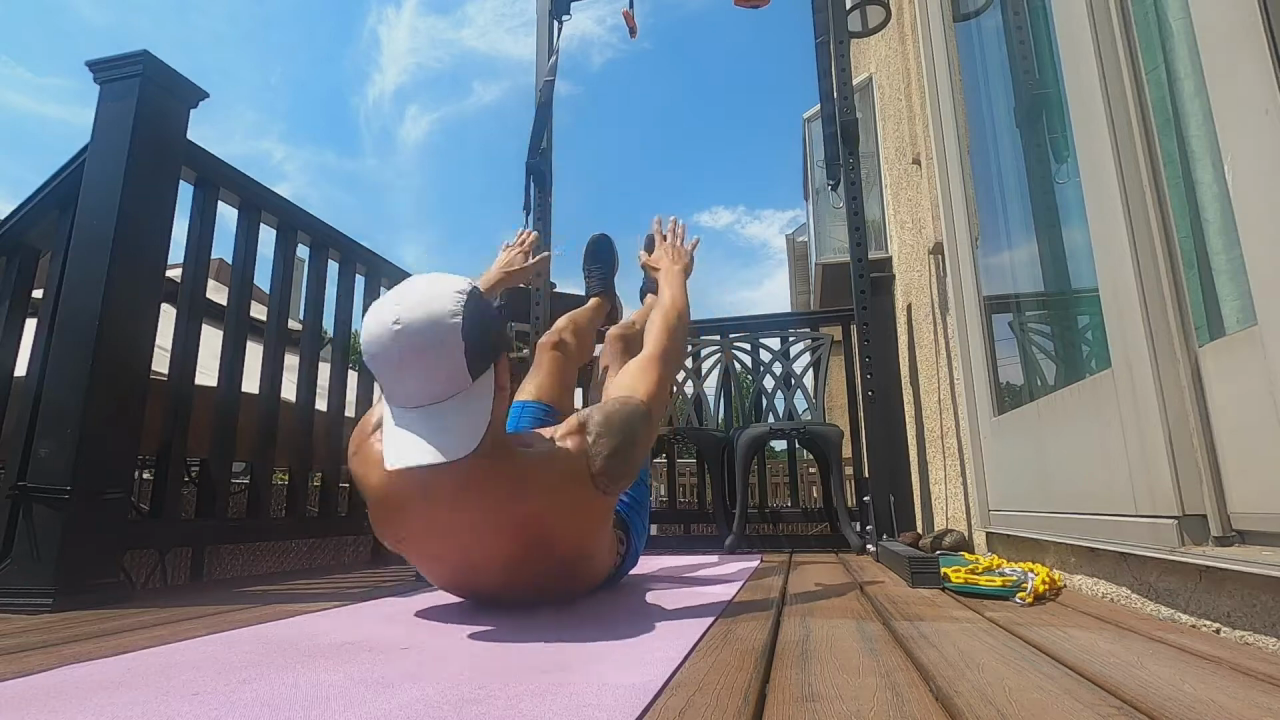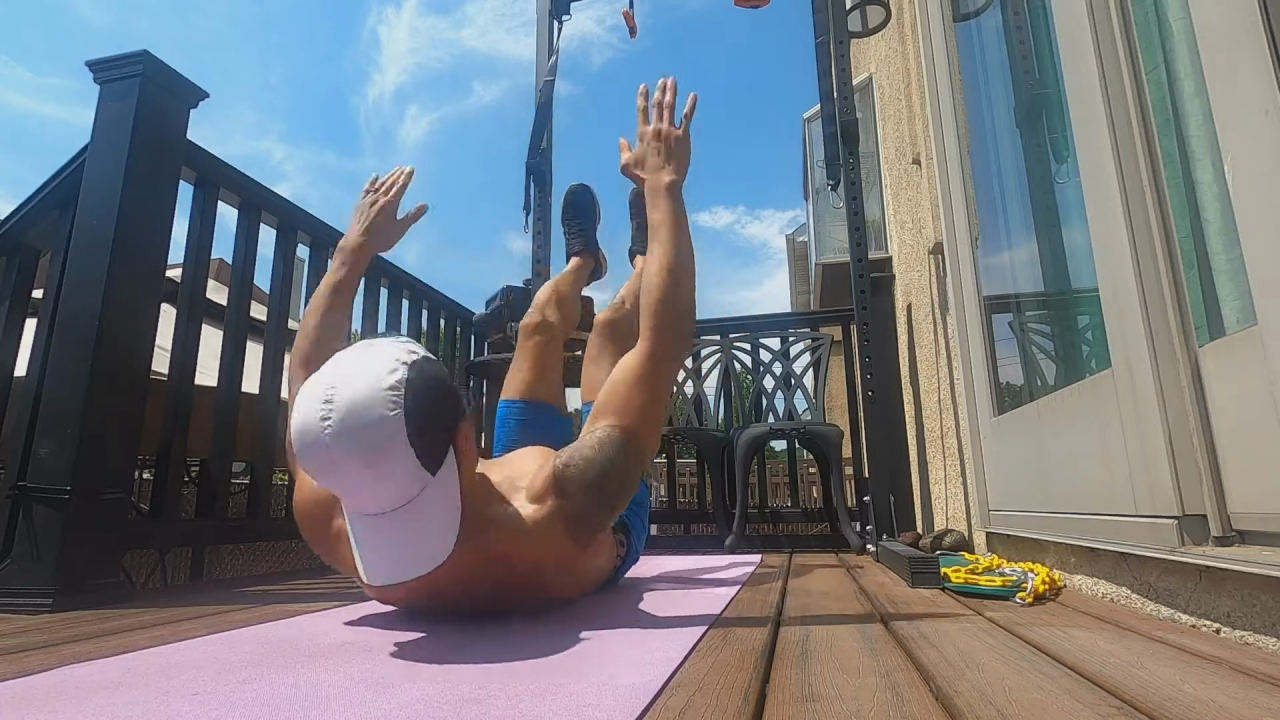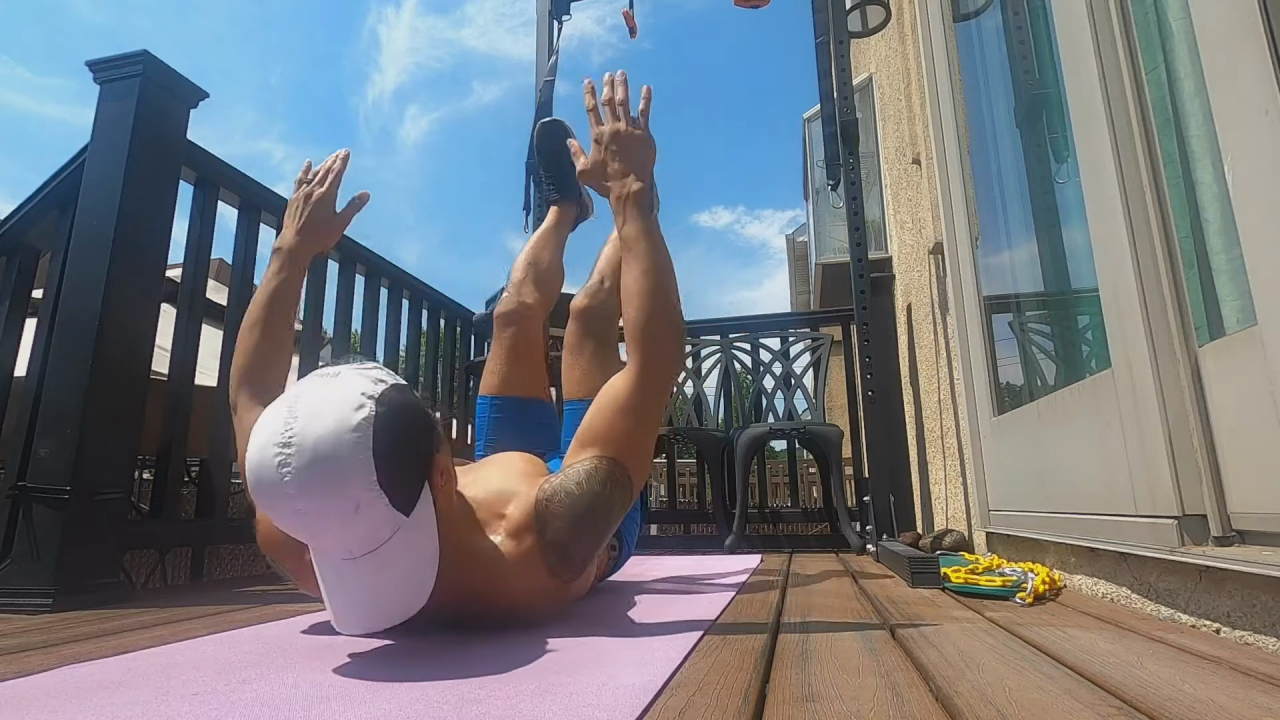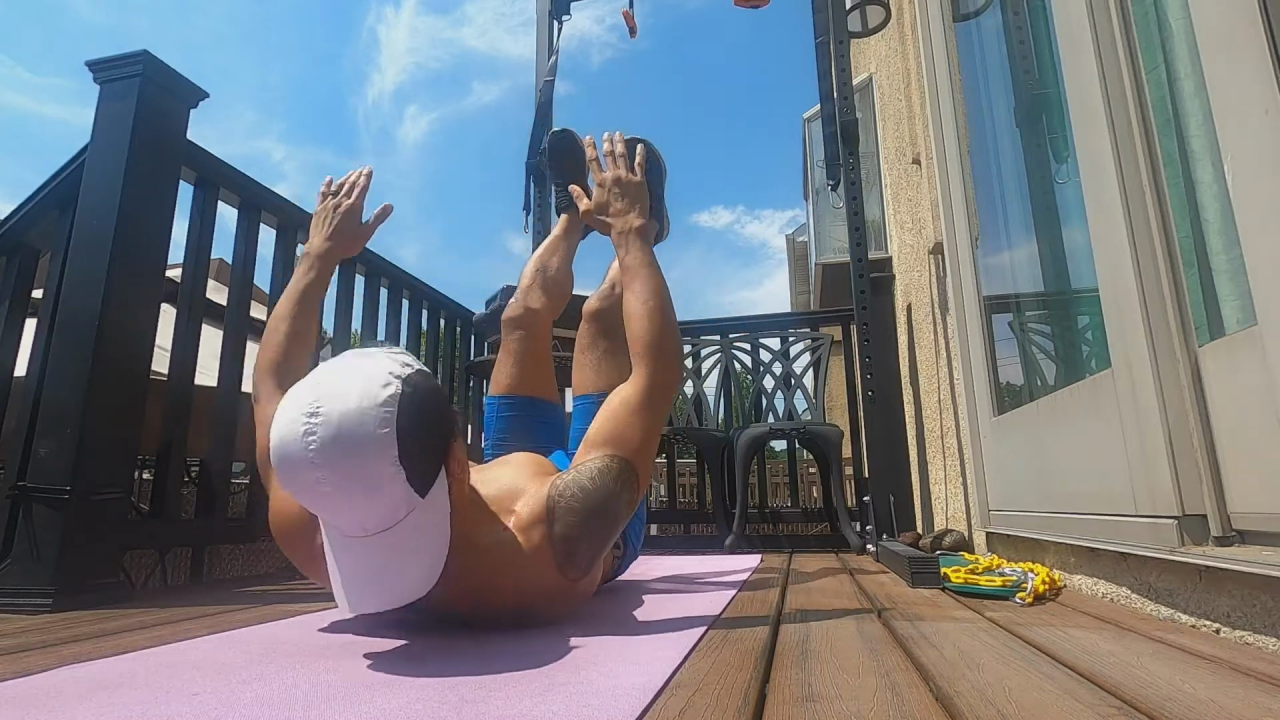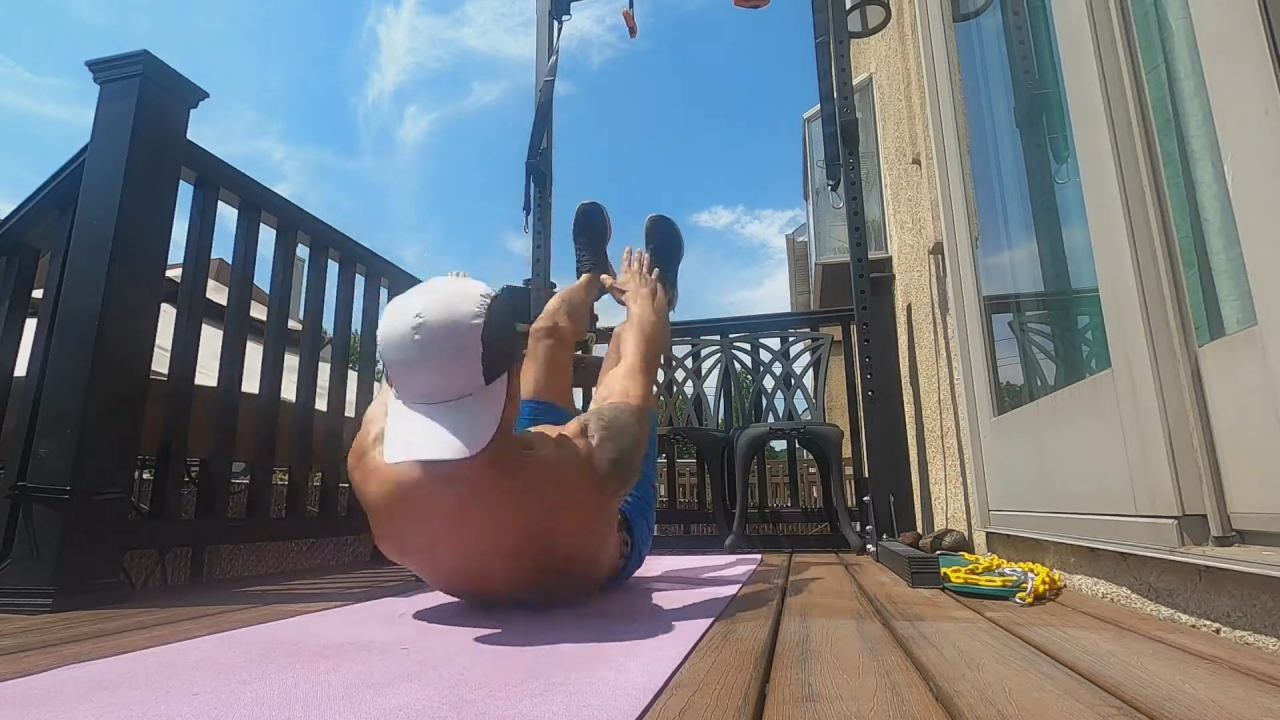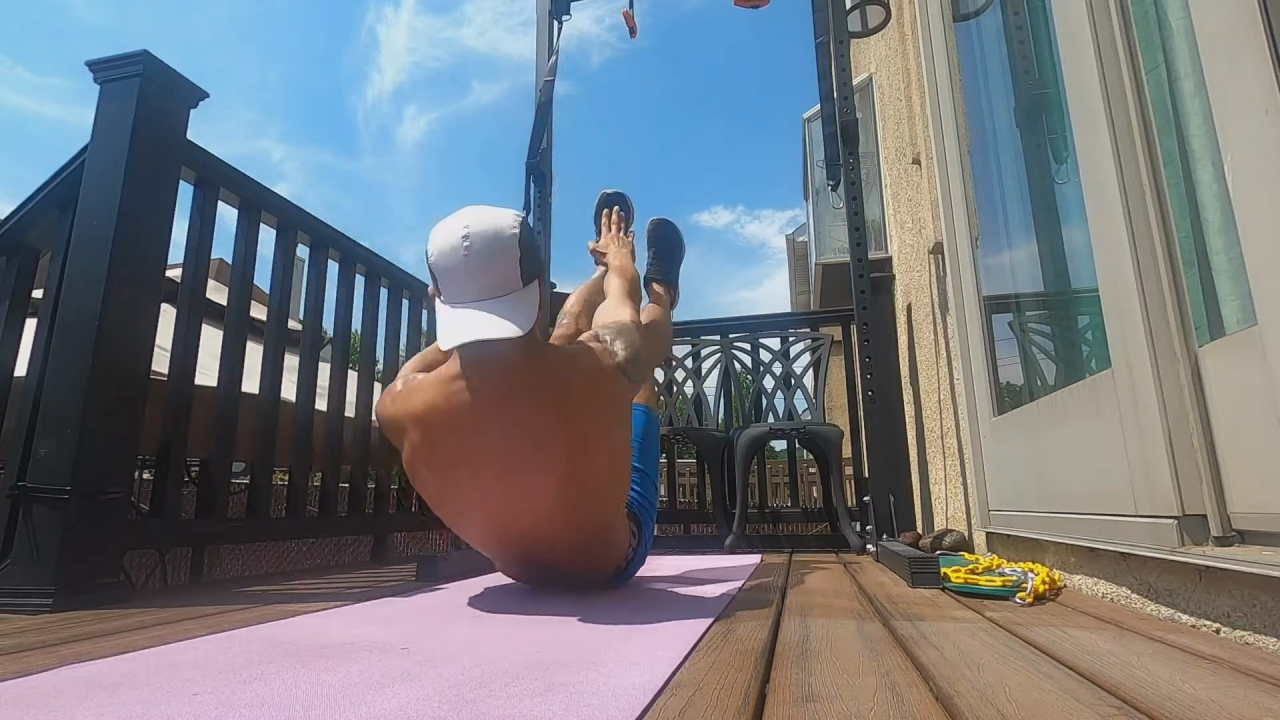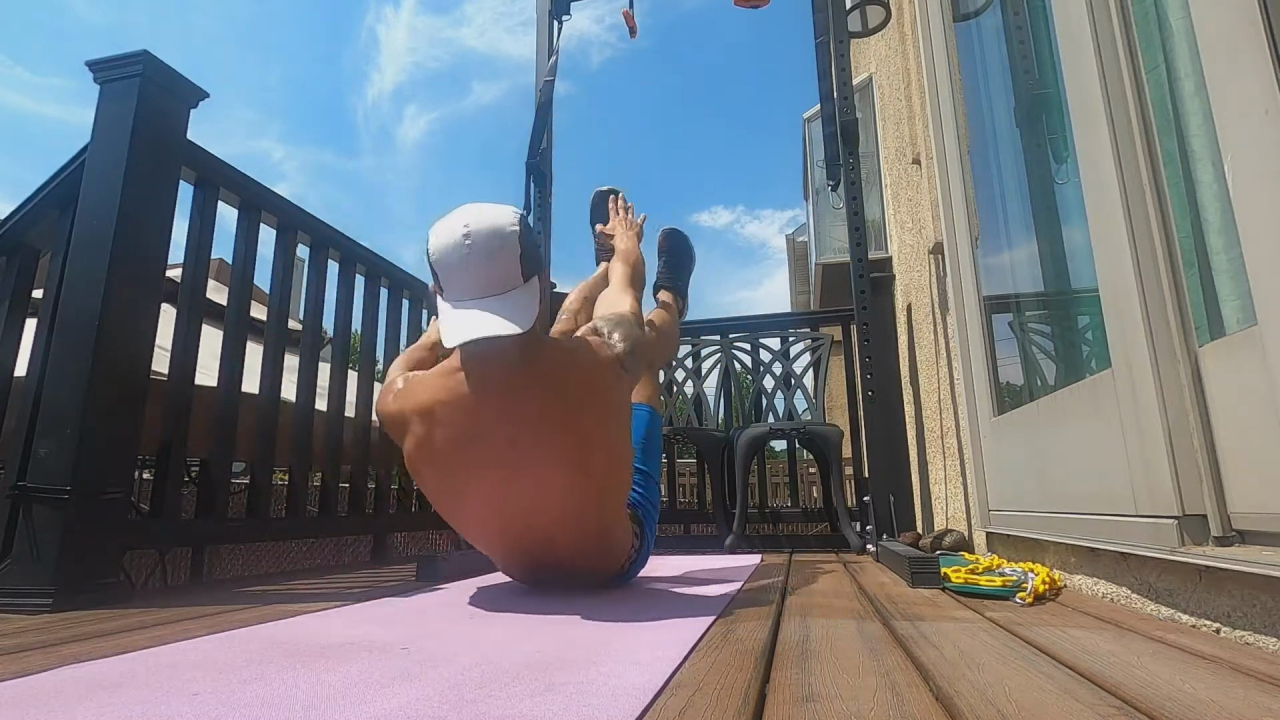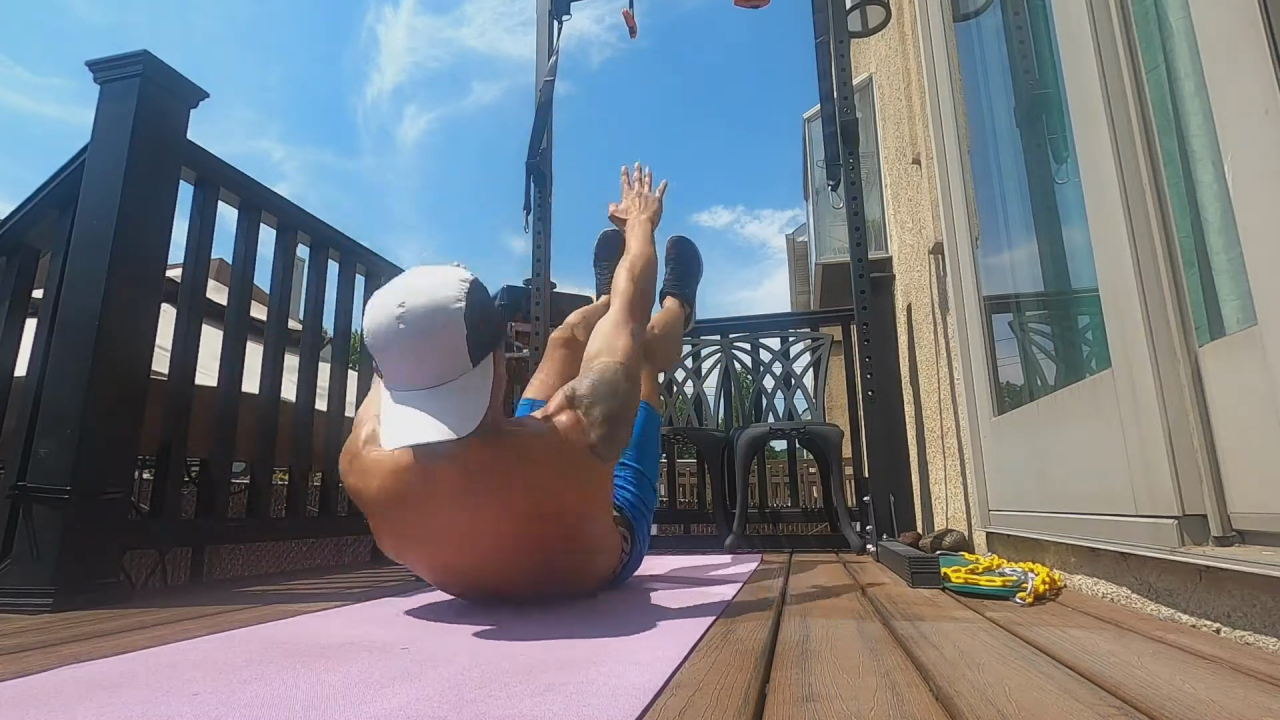
dt=0.2s
person 1, frame 1
left shoulder: (372, 457)
right shoulder: (581, 463)
right elbow: (661, 358)
left wrist: (488, 283)
right wrist: (673, 273)
right hip: (595, 563)
left knee: (555, 342)
right knee: (622, 345)
left ankle: (600, 305)
right ankle: (653, 301)
person 1, frame 2
left shoulder: (328, 524)
right shoulder: (558, 521)
left elbow: (307, 375)
right elbow: (664, 342)
left wrist: (353, 254)
right wrist: (665, 185)
left knee: (540, 324)
right knee: (615, 323)
left ankle: (583, 263)
right ankle: (644, 255)
person 1, frame 3
left shoulder: (295, 542)
right shoulder: (547, 551)
left elbow: (249, 392)
right elbow: (656, 359)
left wrist: (291, 251)
right wrist: (629, 195)
left knee: (515, 313)
right knee: (590, 313)
left ankle: (563, 210)
right ankle: (636, 197)
person 1, frame 4
left shoulder: (308, 535)
right shoulder: (552, 546)
left elbow: (272, 386)
right elbow: (660, 371)
left wrist: (316, 259)
right wrist: (633, 230)
right hip: (591, 544)
left knee: (524, 317)
right knee: (603, 316)
left ankle: (573, 221)
right ankle: (643, 222)
person 1, frame 5
left shoulder: (374, 466)
right shoulder: (585, 460)
left elbow: (390, 388)
right elbow: (635, 370)
left wrist: (427, 326)
right wrist: (638, 299)
right hip: (600, 567)
left knee: (552, 331)
right knee: (626, 348)
left ankle: (588, 280)
right ankle: (656, 296)
person 1, frame 6
left shoulder: (406, 403)
right shoulder: (601, 361)
right elbow: (623, 298)
right wrist: (620, 260)
right hip: (607, 564)
left ankle: (603, 271)
right ankle: (661, 296)
person 1, frame 7
left shoulder: (405, 400)
right shoulder: (602, 357)
right elbow: (625, 289)
right wrist: (627, 242)
left hip: (520, 564)
right hip: (609, 563)
left ankle: (606, 265)
right ankle: (670, 300)
person 1, frame 8
left shoulder: (366, 469)
right shoulder: (573, 433)
left elbow: (391, 373)
right elbow: (629, 318)
left wrist: (410, 318)
right wrist: (642, 226)
left hip: (517, 567)
right hip: (601, 562)
left knee: (566, 339)
right knee: (642, 343)
left ankle: (608, 298)
right ankle: (678, 307)
